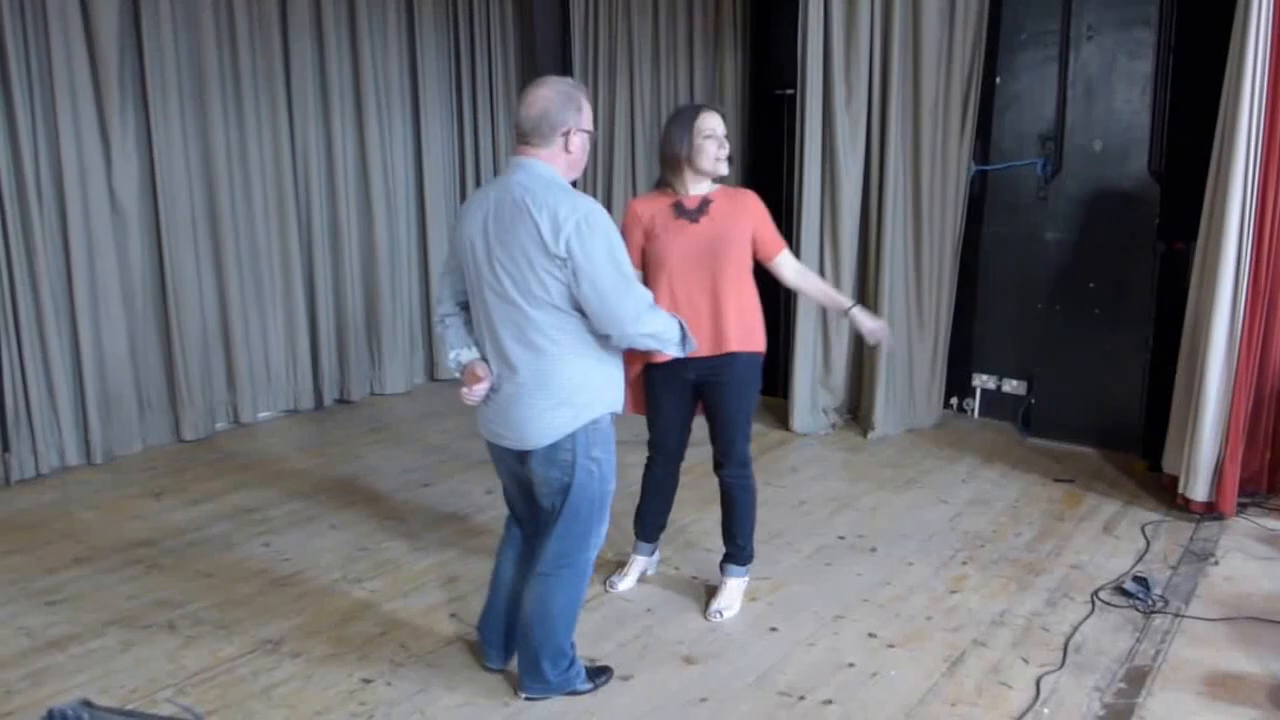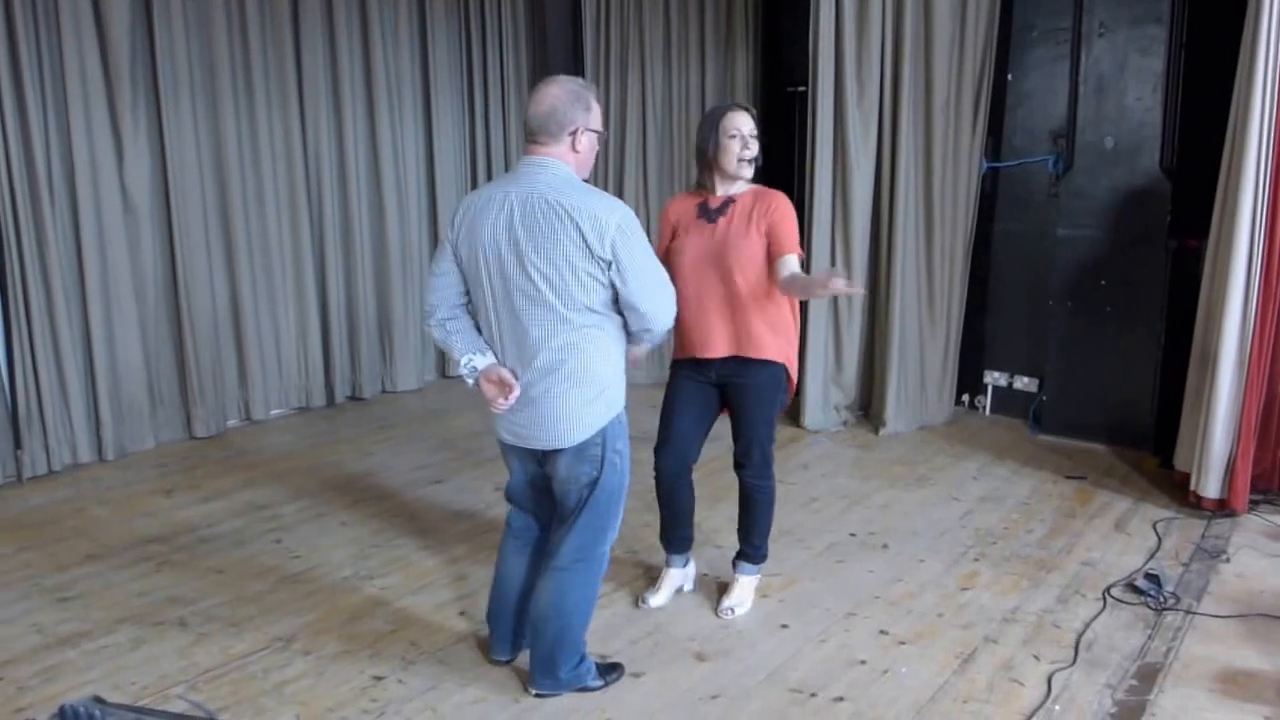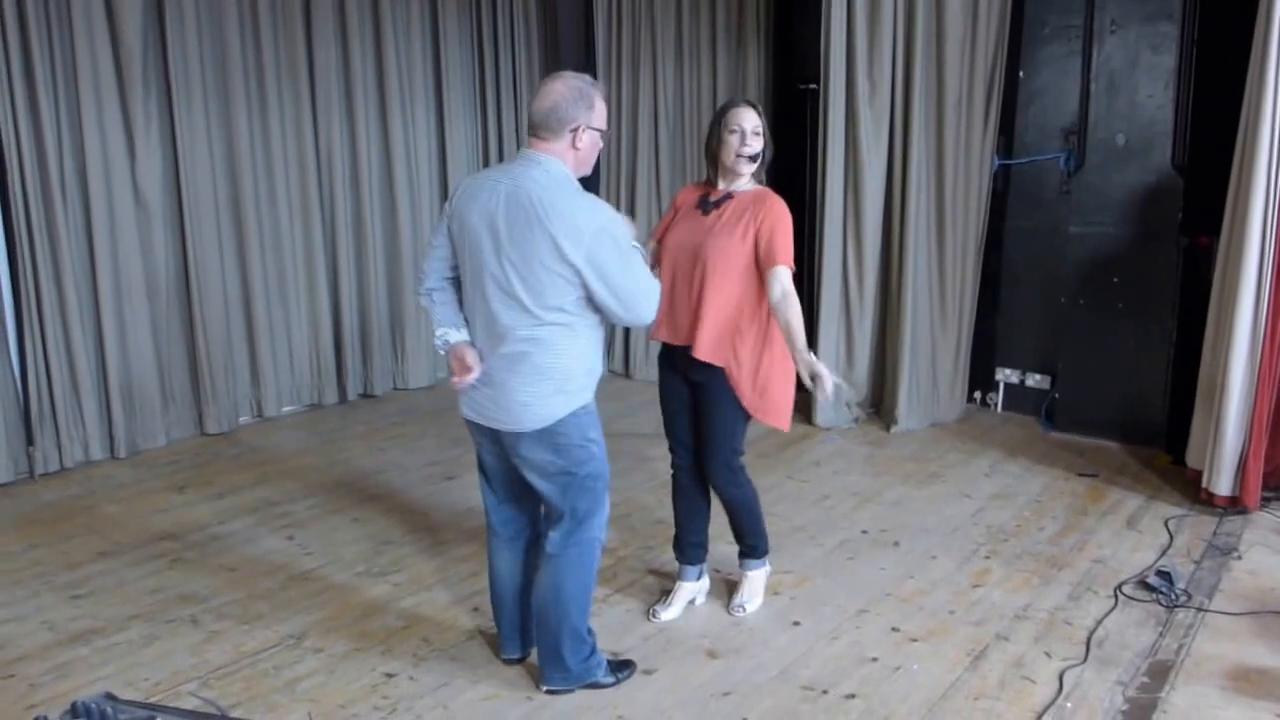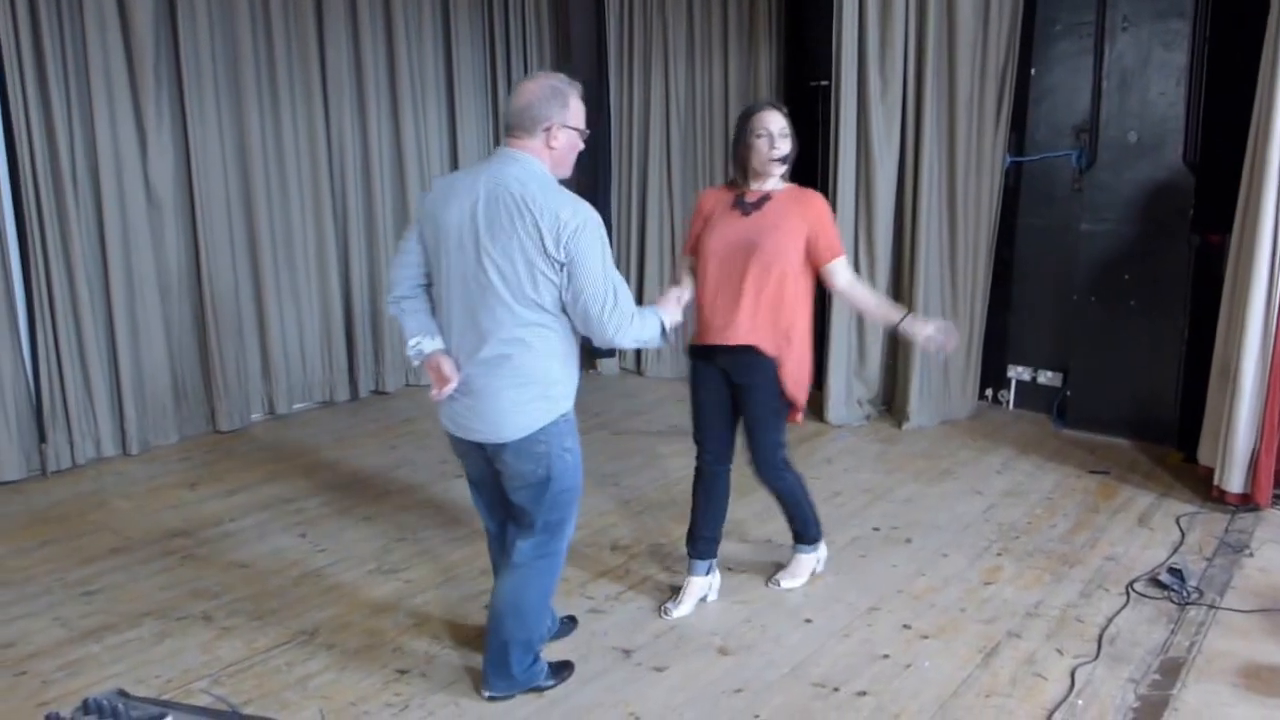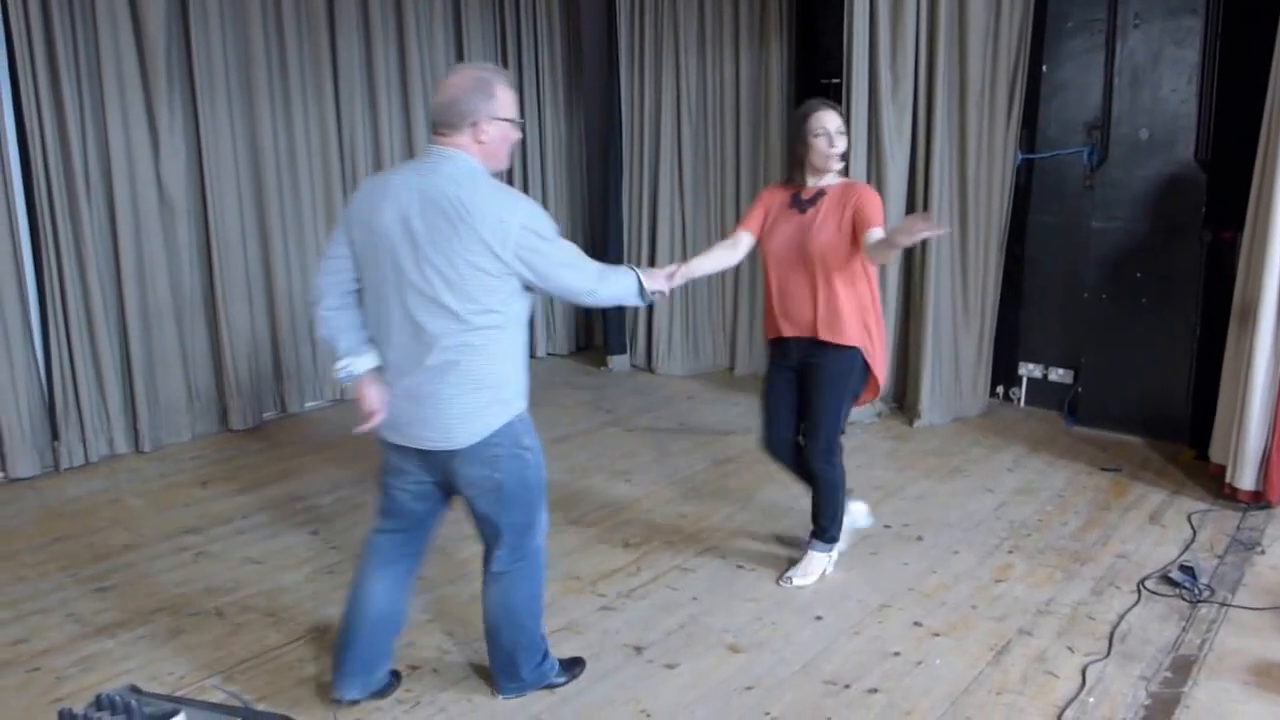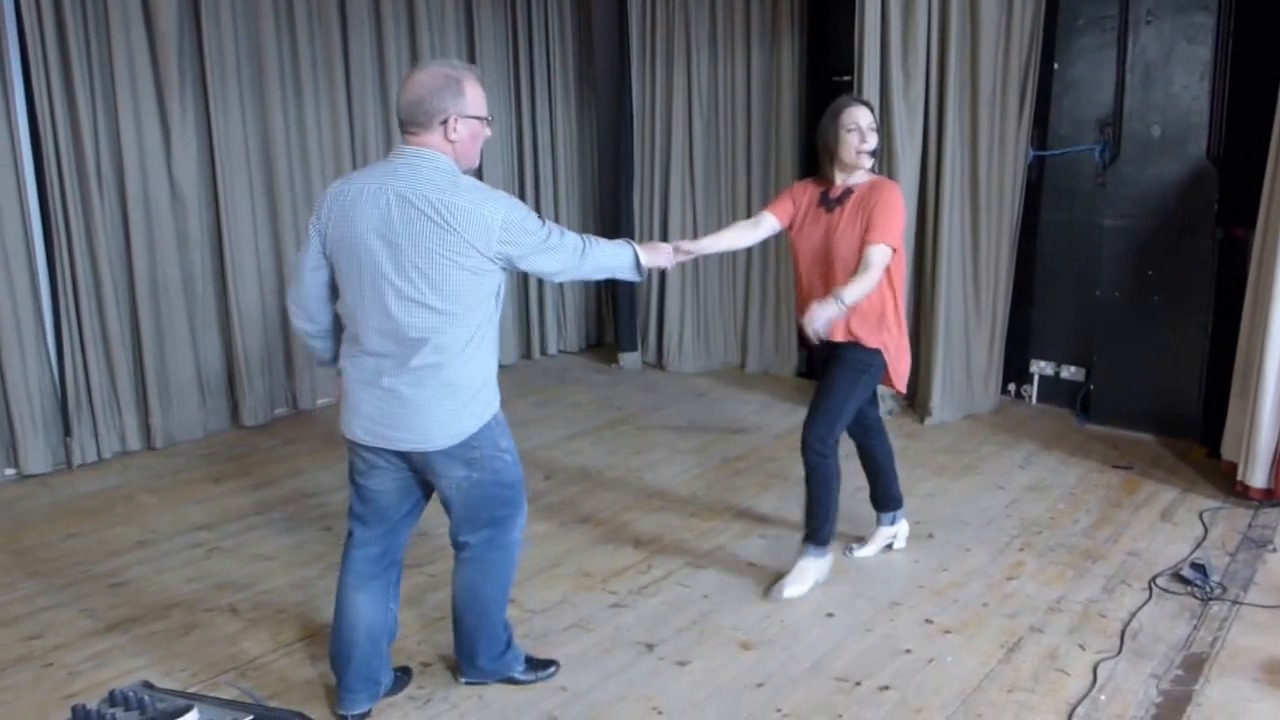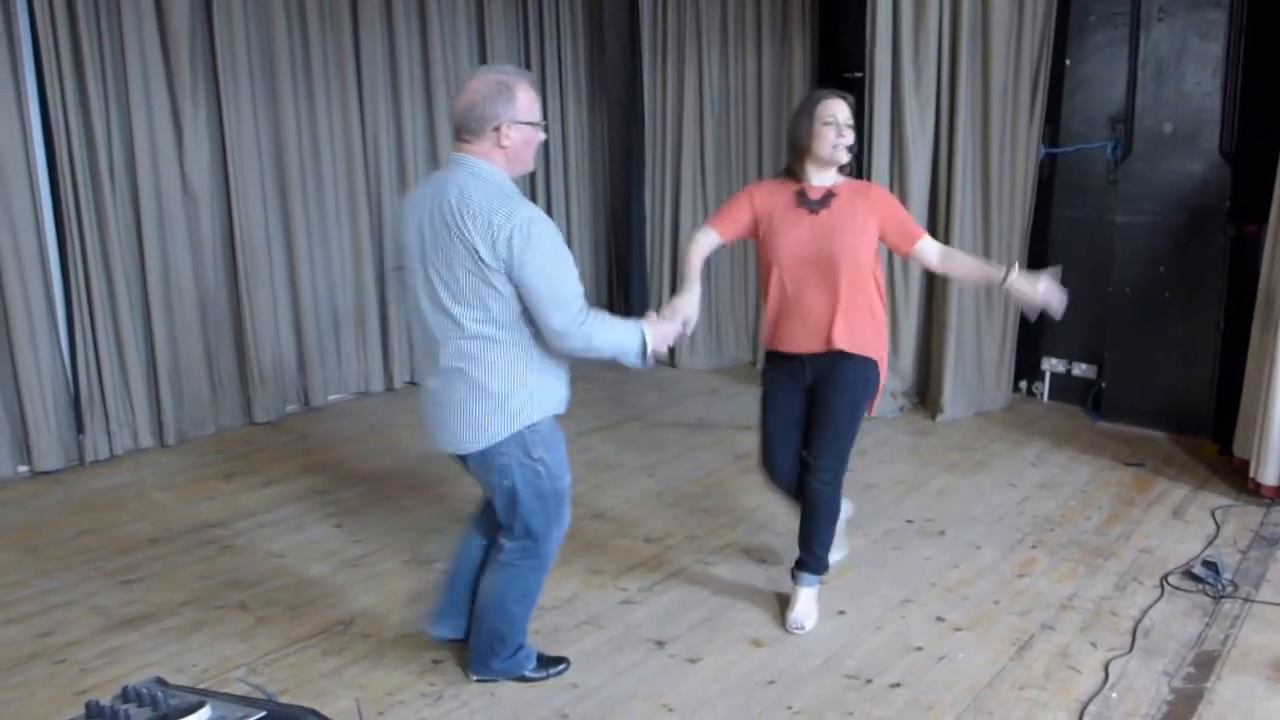
dt=0.4s
person 1, frame 1
left shoulder: (475, 209)
right shoulder: (574, 213)
left elbow: (449, 307)
right elbow: (625, 318)
left wrist: (468, 360)
right wrist: (678, 334)
left hip: (501, 415)
right hip: (566, 417)
left knee: (525, 528)
right knee: (567, 546)
left ankle: (497, 640)
right ankle: (546, 671)
person 1, frame 2
left shoulder: (473, 209)
right shoulder: (602, 213)
left elbow: (443, 311)
right elbow: (657, 314)
left wrist: (483, 365)
right wrist: (625, 337)
left hip: (514, 414)
right hip: (586, 415)
left knee: (527, 523)
right knee: (582, 541)
left ankle: (505, 636)
right ankle: (557, 668)
person 1, frame 3
left shoulder: (472, 192)
right shoulder: (587, 215)
left elbow: (436, 281)
right elbow: (638, 308)
left wrist: (456, 340)
right wrist: (627, 246)
left hip: (483, 400)
right hip: (552, 406)
left knee: (510, 520)
right knee: (577, 525)
left ankle: (516, 635)
right ankle: (569, 661)
person 1, frame 4
left shoulder: (443, 193)
right shoulder: (566, 214)
left elbow: (403, 289)
right elbow: (606, 324)
left wrist: (431, 351)
right wrist: (661, 318)
left hip: (462, 408)
right hip: (531, 411)
left knee: (502, 523)
right knee: (540, 536)
left ankle: (526, 623)
right ankle: (511, 669)
person 1, frame 5
left shoulder: (372, 195)
right shoulder: (505, 211)
left elbow: (331, 297)
right elbow: (579, 277)
left wrist: (362, 370)
right wrist: (641, 281)
left hip: (403, 415)
right hip: (483, 418)
left knee: (396, 537)
right knee: (516, 543)
left ankle: (357, 673)
right ankle: (522, 668)
person 1, frame 6
left shoulder: (340, 198)
right shoulder: (482, 208)
left elbow: (309, 313)
right elbow: (568, 253)
right wrist: (639, 256)
left hip: (371, 416)
right hip: (456, 416)
left knee: (372, 546)
right knee: (491, 533)
right ankle: (486, 657)
person 1, frame 7
left shoulder: (422, 199)
right shoulder: (514, 216)
right elbow: (569, 326)
right wrist: (644, 336)
left hip: (456, 398)
right hip: (508, 409)
left knee: (507, 507)
right knee: (535, 529)
left ankle: (455, 615)
right ankle: (498, 653)
person 2, frame 1
left shoulder: (745, 205)
right shoulder: (644, 210)
left elbow: (791, 270)
left wrist: (851, 309)
right wrist: (635, 345)
left hip: (733, 357)
right hip: (667, 360)
left knee: (733, 464)
right knee: (662, 458)
left ankle: (736, 572)
right ankle: (644, 550)
person 2, frame 2
left shoulder: (771, 205)
right shoulder: (678, 211)
left elbow: (789, 277)
left wrist: (816, 286)
left hip: (759, 360)
right hip: (695, 361)
left knee: (753, 467)
right knee: (668, 461)
left ankle: (747, 569)
right ankle: (676, 563)
person 2, frame 3
left shoulder: (769, 209)
right shoulder: (686, 200)
left elbow: (780, 290)
right elbow: (653, 264)
left wrist: (804, 356)
left hip: (730, 360)
right hip: (676, 354)
left knee: (722, 469)
right knee: (685, 466)
left ankle: (755, 565)
right ankle: (690, 575)
person 2, frame 4
left shoulder: (807, 205)
right shoulder: (711, 202)
left elbow: (844, 280)
right elbow: (692, 273)
left wrist: (904, 321)
left hip: (767, 353)
right hip: (711, 352)
left knee: (767, 459)
right knee: (709, 460)
left ankle: (810, 546)
right ankle: (700, 573)
person 2, frame 5
left shoulder: (859, 197)
right shoulder: (773, 199)
left elbow: (876, 245)
right elbow: (734, 249)
left wrist: (896, 237)
right wrist: (678, 273)
left hip: (839, 342)
right hip: (786, 341)
left knee: (821, 444)
right knee: (778, 440)
left ankle: (825, 546)
right ankle: (843, 507)
person 2, frame 6
left shoulder: (884, 195)
right shoulder: (805, 194)
left elbow: (874, 268)
right elbow: (757, 227)
left wrist: (836, 304)
right wrist: (693, 247)
left hip: (864, 338)
right hip: (829, 335)
left knee: (817, 437)
right knee: (862, 424)
left ankle: (816, 551)
right ankle: (891, 522)
person 2, frame 7
left shoulder: (869, 200)
right shoulder: (764, 197)
left elbow: (934, 254)
right elbow: (702, 239)
left wrist: (1007, 277)
right wrist: (688, 287)
left hip: (848, 355)
right hip: (785, 356)
left knee: (823, 470)
right knee: (780, 464)
left ankle: (807, 581)
right ankle: (833, 512)
